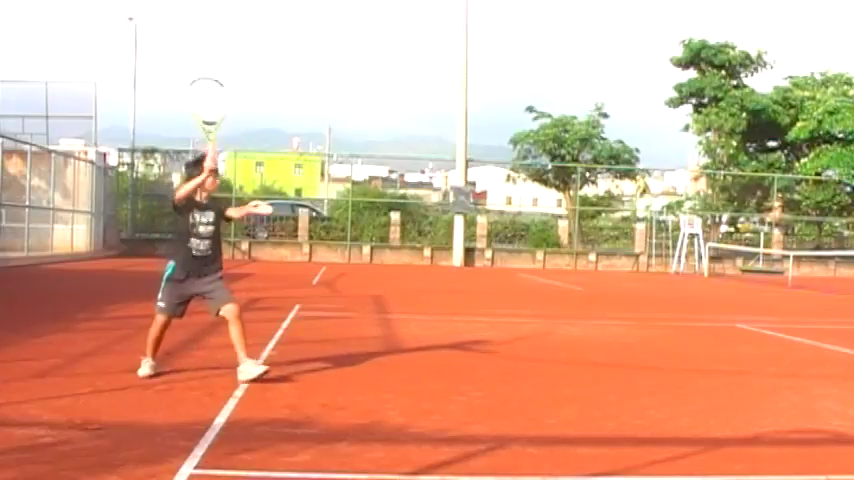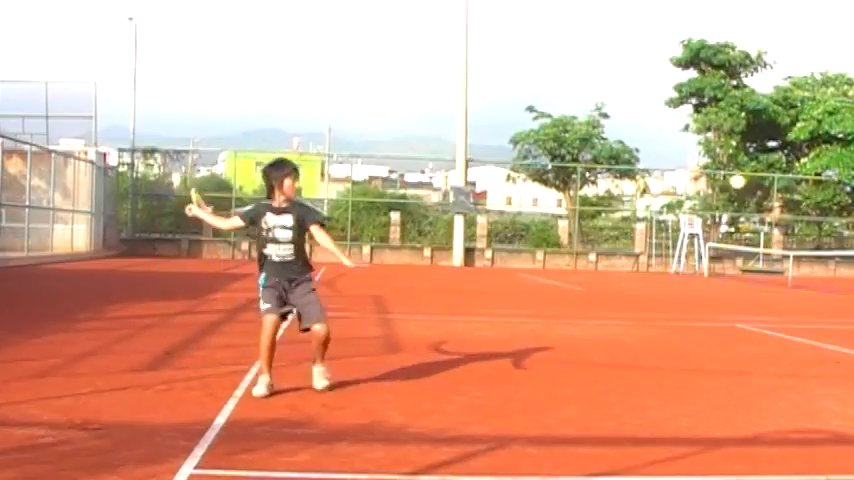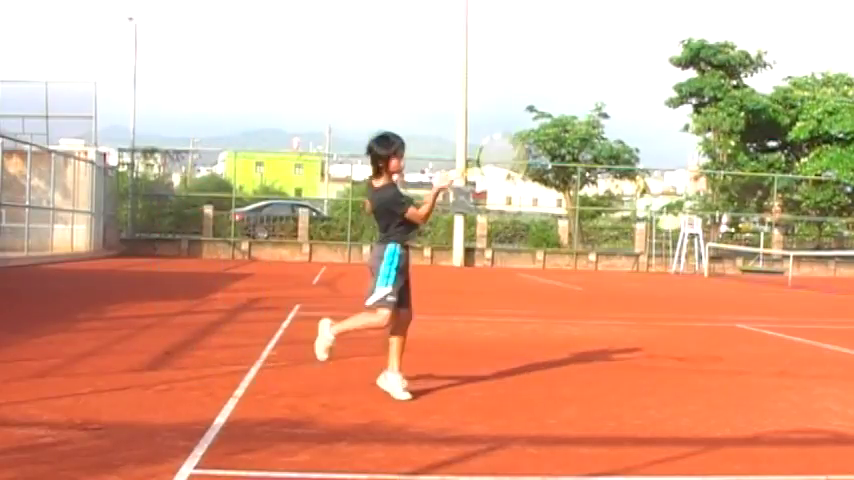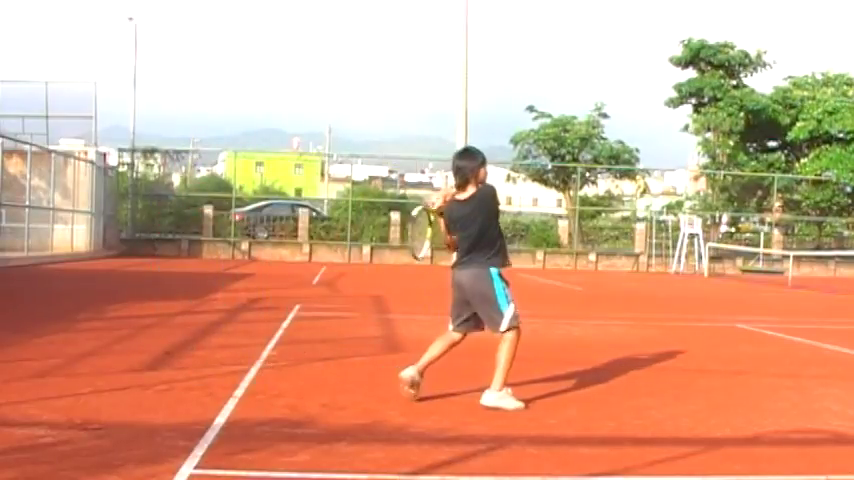
dt=0.4s
person 1, frame 1
left shoulder: (216, 205)
right shoulder: (183, 201)
left elbow: (234, 213)
right elbow: (178, 194)
left wrist: (250, 207)
right wrist: (205, 171)
left hip: (210, 275)
right hip: (180, 273)
left knee: (233, 312)
right knee: (162, 320)
left ankle: (245, 365)
right ankle: (148, 360)
person 1, frame 2
left shoulder: (301, 210)
right shoulder: (259, 211)
left elbow: (320, 235)
right elbow: (225, 224)
left wrist: (342, 257)
right wrist: (198, 212)
left hip: (300, 281)
right hip: (271, 280)
left knee: (321, 331)
right knee: (270, 324)
left ankle: (318, 364)
right ankle: (265, 376)
person 1, frame 3
left shoulder: (376, 186)
right shoulder: (387, 197)
left elbow: (369, 205)
right elbow: (420, 217)
right wrist: (435, 191)
left hip: (395, 253)
right hip: (390, 254)
left knee: (402, 316)
right knee: (383, 317)
left ankle: (392, 373)
right ankle: (332, 329)
person 1, frame 4
left shoulder: (450, 209)
right shoulder: (488, 193)
left wrist: (440, 215)
right wrist: (448, 196)
left hip: (461, 274)
right hip: (486, 274)
left knee: (455, 334)
right knee: (511, 332)
left ankle: (415, 371)
right ankle: (496, 391)
